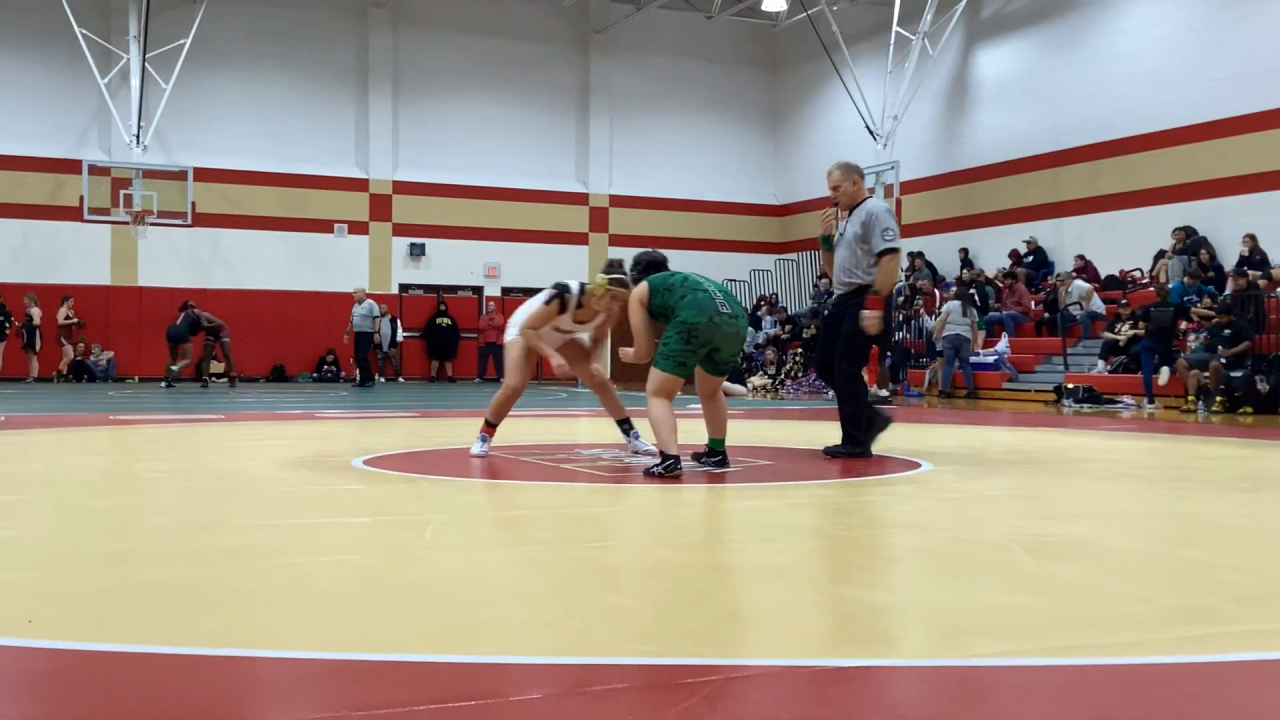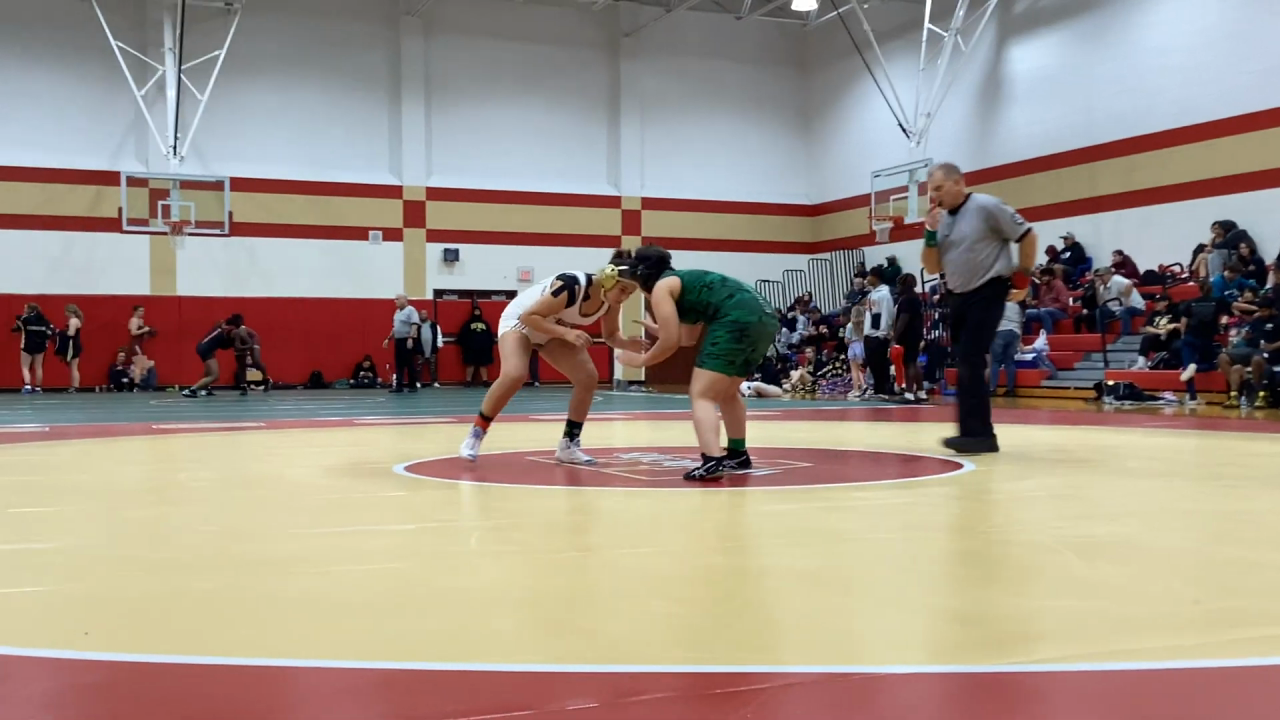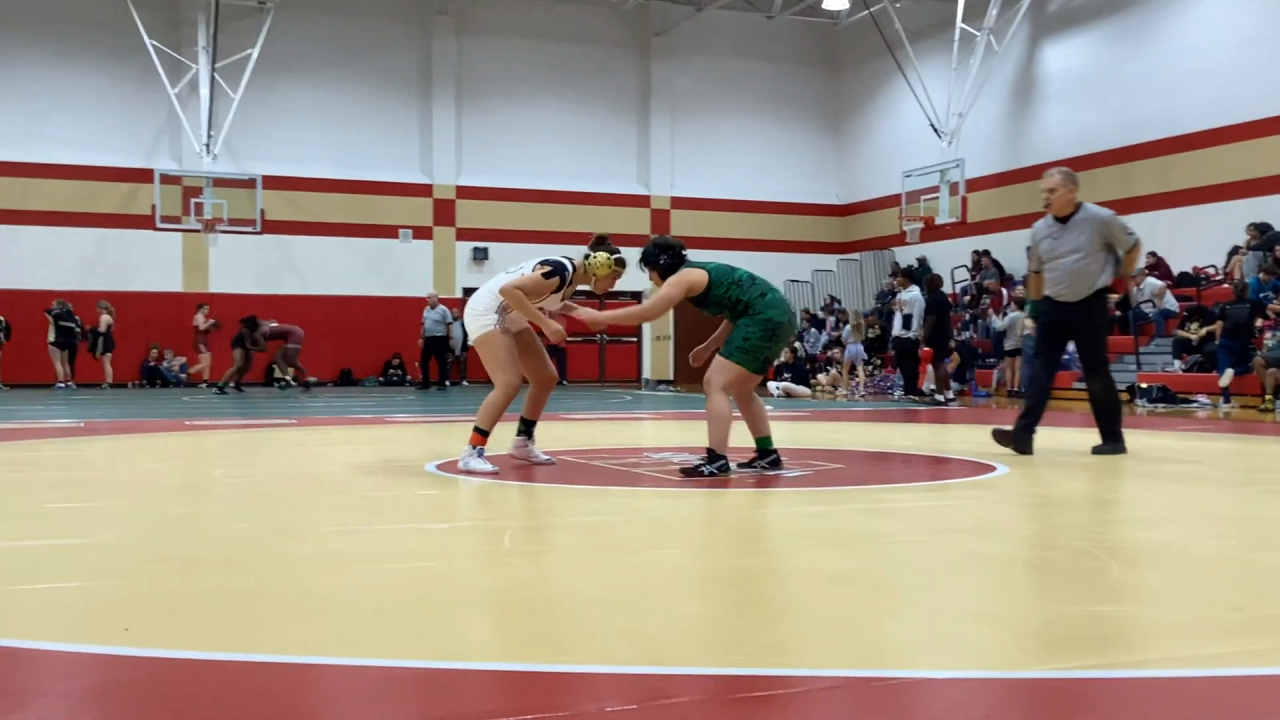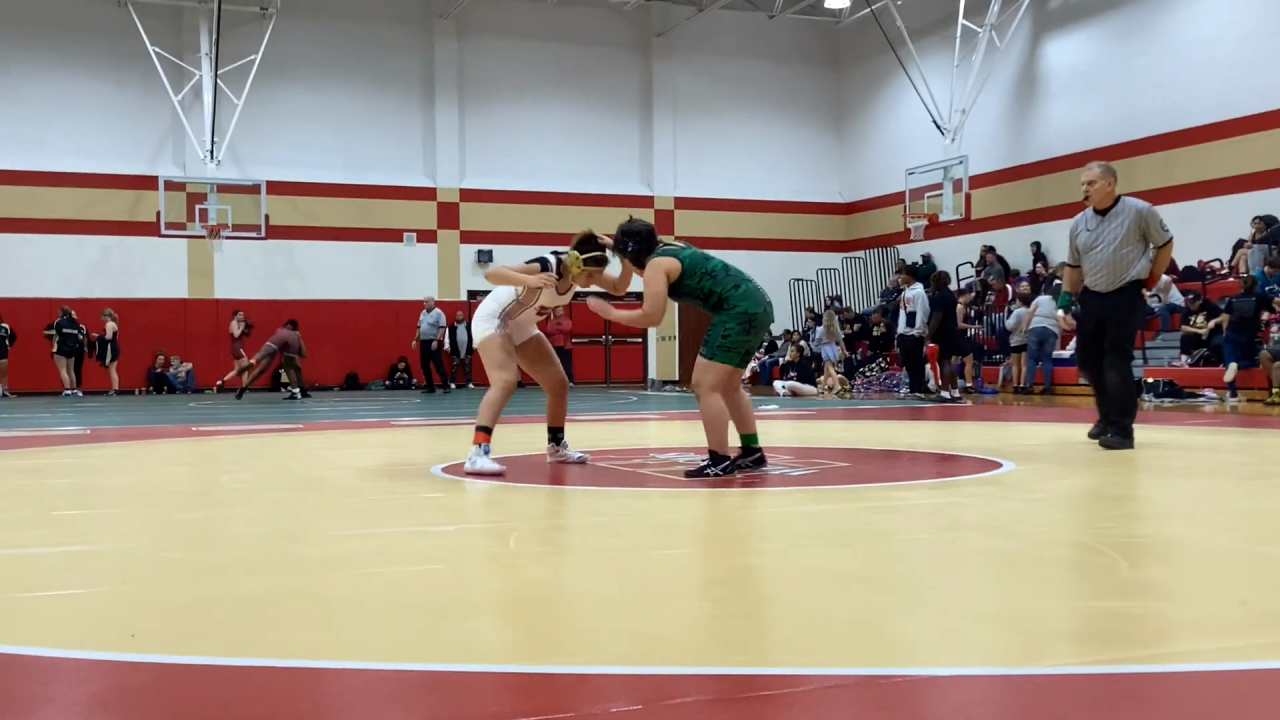
dt=0.5s
person 1, frame 1
left shoulder: (876, 212)
right shoulder: (845, 220)
left elbow: (890, 259)
right elbow: (830, 268)
left wrist: (875, 303)
right wrist: (825, 238)
left hip: (864, 301)
right hip: (844, 301)
left knee: (847, 370)
right knee: (826, 365)
left ankle: (855, 441)
right ankle: (869, 418)
person 1, frame 2
left shoulder: (987, 207)
right shoulder: (939, 221)
left elbow: (1028, 237)
right elbow: (932, 268)
left wrist: (1021, 278)
right wrist: (930, 235)
left hip: (987, 294)
right hip: (958, 298)
left knee: (970, 361)
right knee: (967, 365)
left ankle: (975, 432)
right ankle: (983, 435)
person 1, frame 3
left shoulder: (1100, 219)
right shoulder: (1040, 229)
left elbow: (1132, 247)
right wrist: (1033, 307)
left hip: (1089, 307)
right hip: (1052, 307)
left knee: (1096, 373)
right knee: (1041, 369)
left ankle: (1113, 437)
right ankle: (1022, 434)
person 1, frame 4
left shoulder: (1139, 211)
right shoulder: (1079, 223)
left elbow: (1165, 245)
right elbow: (1073, 266)
left wrist: (1150, 281)
right wrist: (1065, 302)
left hip: (1126, 297)
right hip: (1091, 297)
left knee: (1117, 364)
right knee: (1088, 361)
left ankle: (1122, 430)
right ankle: (1109, 417)
person 2, frame 1
left shoulder: (639, 292)
right shoulder: (683, 282)
left elbow: (644, 352)
left wrist: (631, 356)
left hip: (696, 319)
right hip: (735, 318)
left knee: (657, 394)
right knee: (709, 391)
left ankle: (671, 460)
right ankle: (716, 453)
person 2, frame 2
left shoulder: (661, 288)
right shoulder: (688, 282)
left elbow: (670, 340)
right elbow: (690, 337)
left wrist: (642, 360)
right wrist: (655, 330)
left hip: (739, 320)
right hip: (763, 317)
left knee: (701, 395)
right knee: (725, 391)
left ankle: (711, 463)
right ankle: (738, 454)
person 2, frame 3
left shoulder: (683, 277)
right shoulder: (700, 275)
left elbow: (646, 313)
left wrist: (598, 317)
right wrist: (710, 348)
left hip: (765, 319)
right hip: (780, 318)
left knee: (715, 385)
right knee: (740, 390)
left ankle: (717, 460)
right ankle: (767, 454)
person 2, frame 4
left shoulder: (657, 264)
right shoulder: (673, 249)
left elbow: (651, 317)
left wrist: (611, 312)
left hip: (740, 310)
right hip: (757, 307)
left knee: (705, 386)
right knee: (728, 387)
left ankle: (721, 461)
right ankle: (751, 452)
person 3, frame 1
left shoulder: (609, 311)
right shoulder: (564, 295)
left elbow: (597, 339)
right elbow: (526, 330)
left wrist: (590, 363)
right wrist: (553, 356)
left hip: (564, 336)
right hip: (526, 329)
left knee: (600, 381)
right knee: (514, 385)
left ankle: (632, 437)
right ankle: (484, 437)
person 3, frame 2
left shoulder: (610, 301)
right shoulder: (572, 285)
left elbow: (612, 335)
right elbow: (529, 316)
left wrist: (630, 344)
right wrist: (566, 332)
left hip: (553, 329)
right hip: (520, 320)
left knee: (588, 378)
right knee: (513, 376)
left ankle: (569, 444)
right ankle: (475, 433)
person 3, frame 3
left shoulder: (573, 275)
right shoulder: (560, 272)
right elbow: (508, 290)
left wrist: (577, 310)
right wrist: (545, 323)
left hip: (510, 318)
right hip: (485, 312)
left knee: (547, 378)
right knee: (509, 384)
left ankle: (523, 443)
right ankle: (472, 454)
person 3, frame 4
left shoulder: (579, 269)
right shoulder: (546, 267)
left elbow: (618, 287)
right elbow: (493, 272)
right wrist: (526, 280)
left hip: (521, 327)
right hip: (492, 320)
left knee: (559, 384)
right knee: (506, 381)
left ankle: (557, 447)
right ankle: (478, 452)
